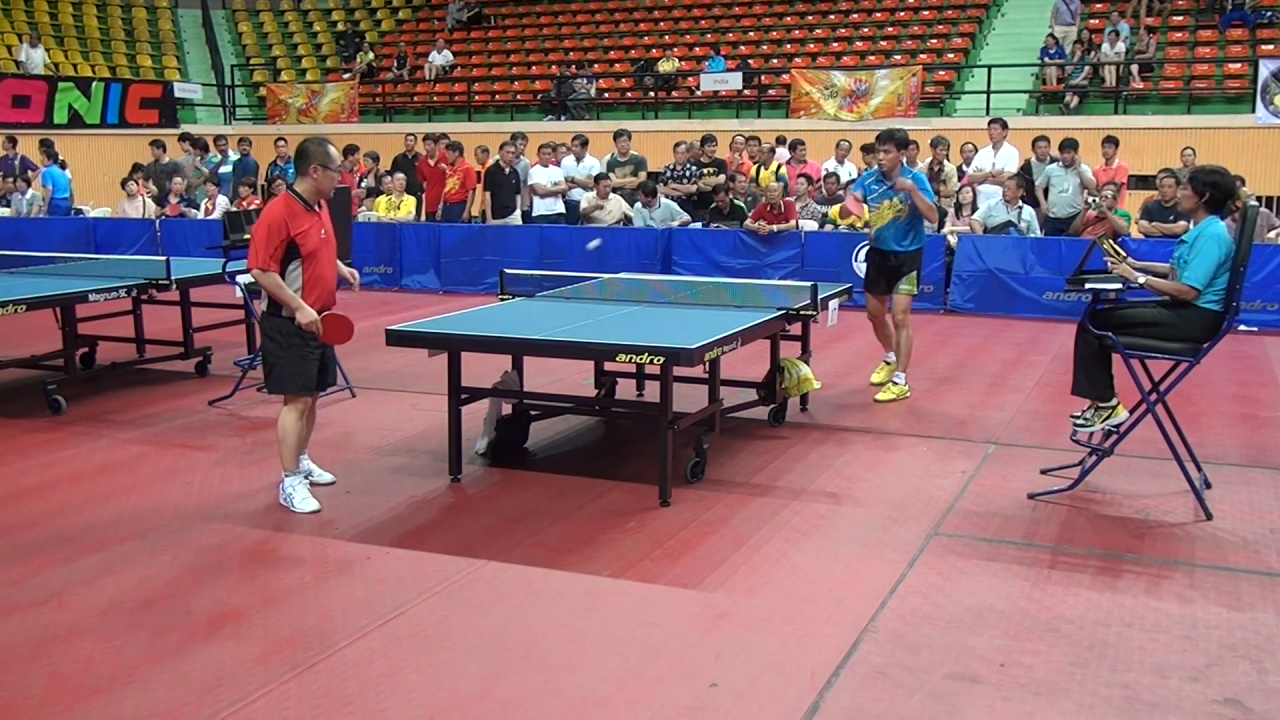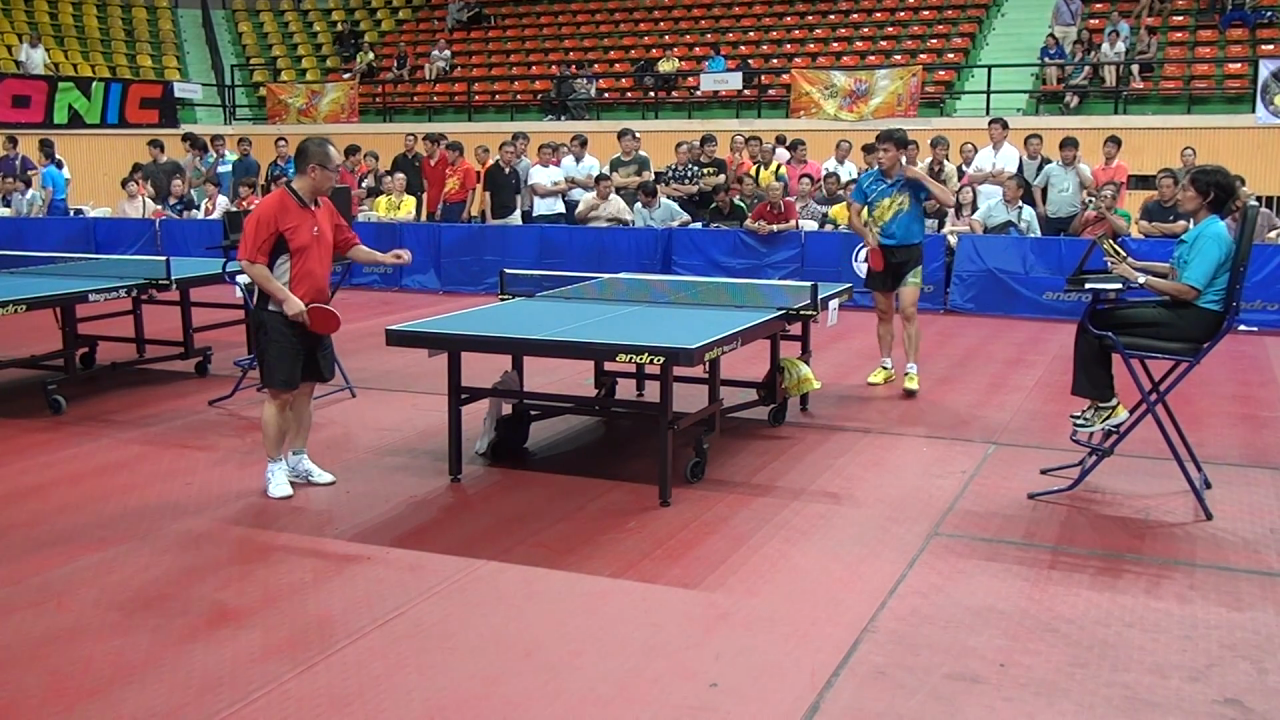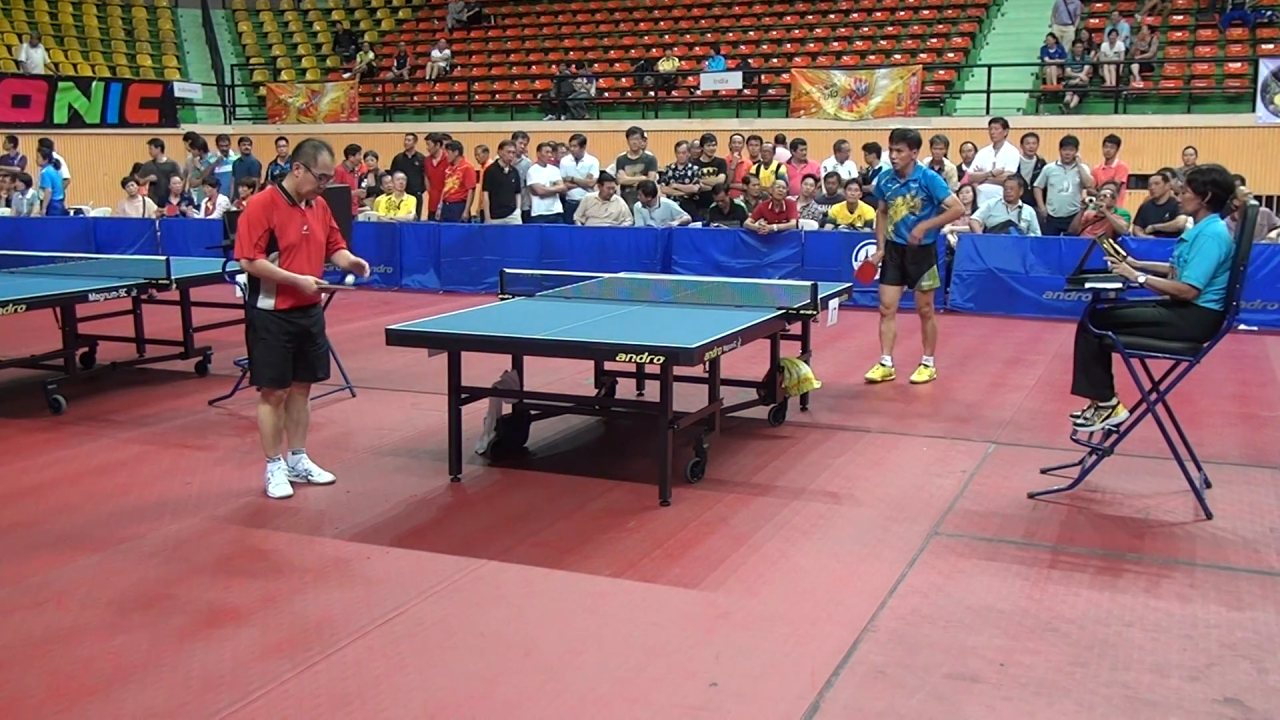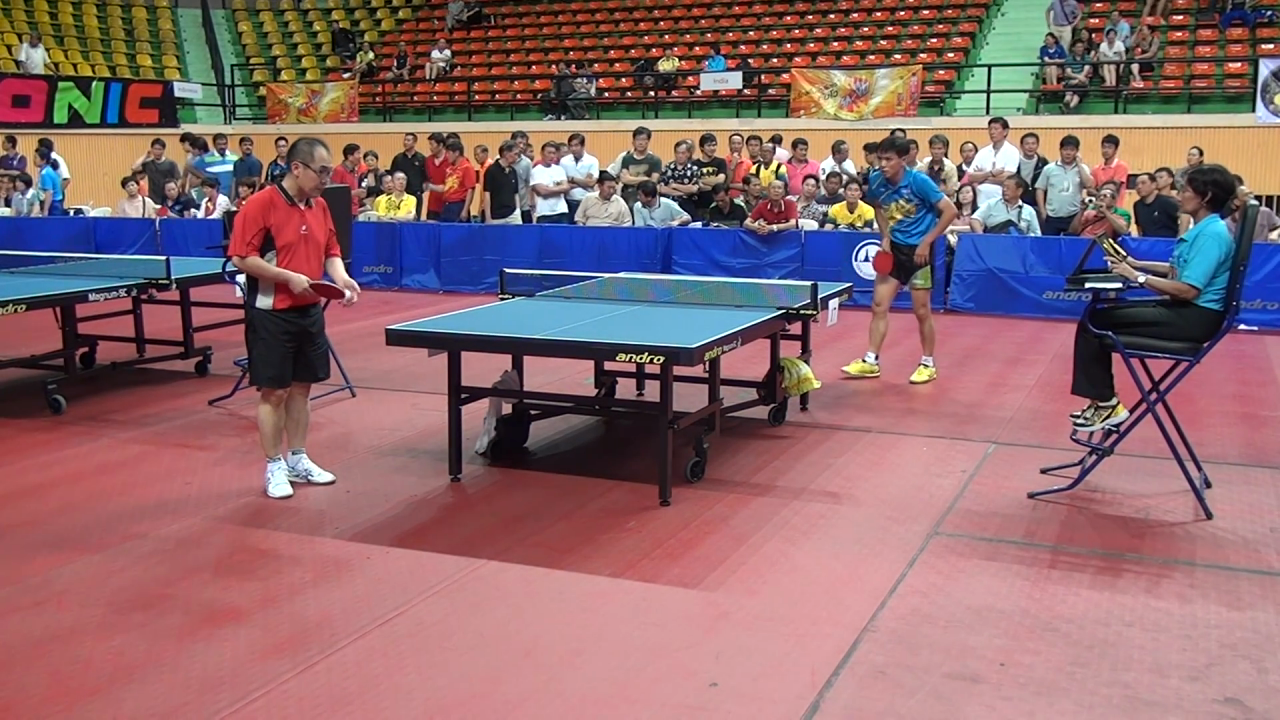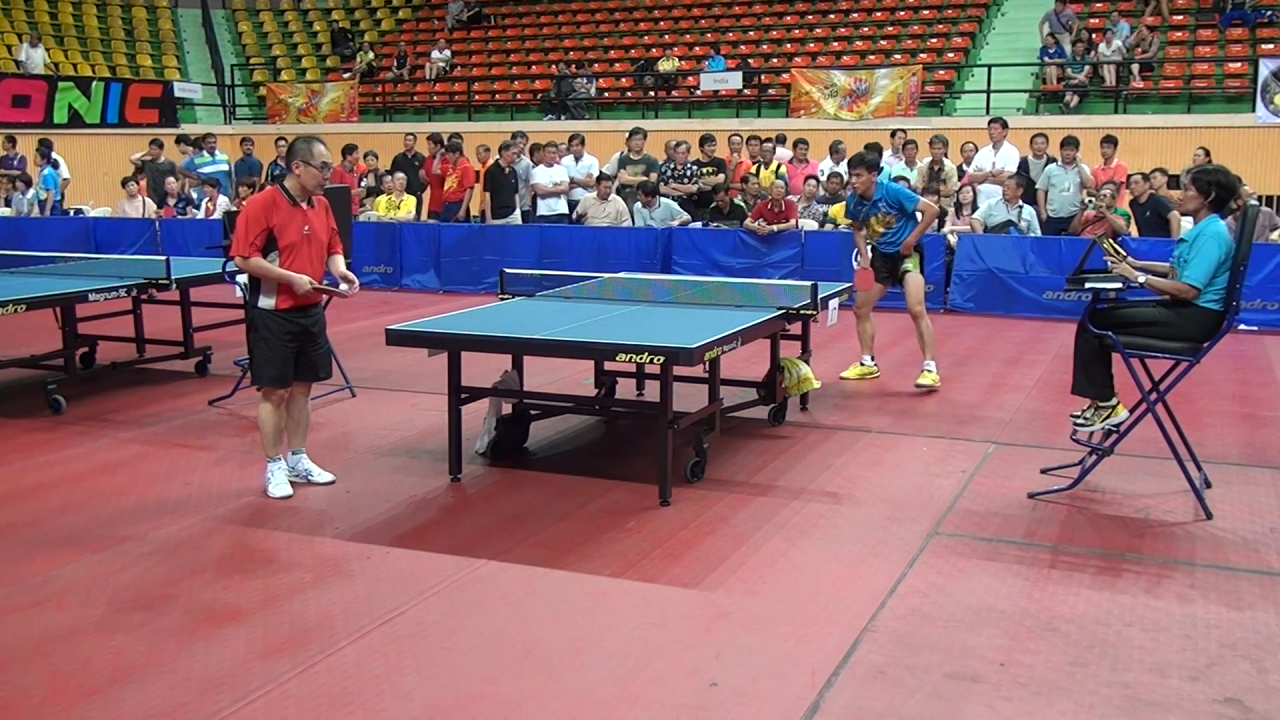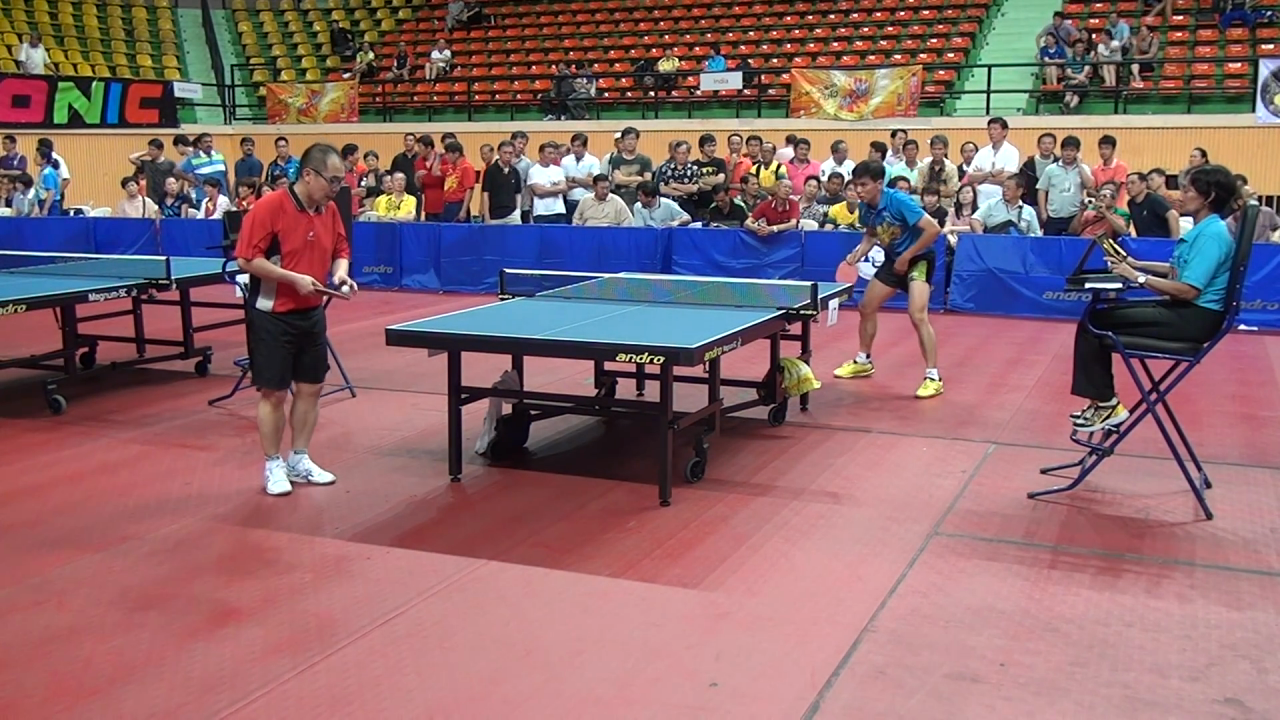
dt=0.4s
person 1, frame 1
left shoulder: (320, 206)
right shoulder: (279, 212)
right elbow: (261, 270)
left wrist: (341, 268)
right wrist: (300, 308)
left hip: (320, 320)
right hip: (288, 322)
left knee: (311, 396)
right knee: (294, 401)
left ankle: (301, 461)
right ankle: (291, 482)
person 1, frame 2
left shoulder: (325, 207)
right shoulder: (271, 208)
left elbow: (348, 246)
right elbow: (249, 262)
left wrist: (383, 257)
right wrist: (287, 299)
right hip: (279, 317)
left knee: (305, 390)
right knee: (281, 394)
left ankle: (297, 460)
right ankle: (274, 468)
person 1, frame 3
left shoulder: (319, 206)
right shoulder: (262, 205)
left elbow: (334, 247)
right elbow: (248, 260)
left wrist: (352, 261)
right wrist: (297, 279)
left hip: (309, 313)
right hip: (272, 315)
left knee: (301, 388)
right knee: (274, 392)
left ankle: (297, 460)
right ankle: (274, 468)
person 1, frame 4
left shoulder: (320, 206)
right shoulder: (261, 205)
left elbow: (330, 251)
right elbow: (240, 257)
left wrist: (341, 277)
right wrist: (288, 276)
left hip: (309, 313)
right hip: (271, 315)
left knee: (301, 389)
right knee: (274, 392)
left ankle: (297, 460)
right ankle: (274, 467)
person 1, frame 5
left shoulder: (321, 205)
right shoulder: (263, 205)
left elbow: (332, 248)
right elbow: (243, 258)
left wrist: (340, 269)
right wrist: (291, 278)
left hip: (311, 312)
right hip: (273, 314)
left knee: (301, 389)
right knee: (275, 393)
left ankle: (298, 460)
right ankle: (274, 467)
person 1, frame 6
left shoulder: (330, 210)
right shoulder: (269, 207)
left elbow: (340, 250)
right elbow: (246, 259)
left wrist: (340, 272)
right wrist: (293, 278)
left hip: (311, 314)
right hip: (271, 316)
left knee: (310, 390)
right knee: (275, 394)
left ankle: (298, 459)
right ankle: (273, 466)
person 2, frame 1
left shoulder: (1212, 235)
right shoulder: (1203, 230)
left elbow: (1188, 290)
left wrist: (1138, 278)
right wrist: (1138, 265)
left hip: (1194, 319)
right hip: (1182, 312)
left knee: (1094, 322)
right knee: (1098, 316)
left ankle: (1106, 404)
right ankle: (1104, 401)
person 2, frame 2
left shoulder: (1211, 235)
right shoulder: (1202, 230)
left elbow: (1188, 290)
left wrist: (1138, 277)
right wrist: (1138, 264)
left hip: (1193, 318)
right hip: (1182, 311)
left knee: (1094, 322)
right knee: (1097, 317)
left ankle: (1106, 403)
right ankle: (1104, 401)
person 2, frame 3
left shoulder: (1211, 234)
right shoulder: (1202, 229)
left elbow: (1188, 290)
left wrist: (1138, 277)
right wrist: (1137, 264)
left hip: (1194, 318)
right hip: (1182, 311)
left knee: (1094, 322)
right knee: (1098, 316)
left ankle: (1106, 404)
right ankle: (1104, 401)
person 2, frame 4
left shoulder: (1211, 234)
right shoulder: (1203, 229)
left elbow: (1188, 289)
left wrist: (1138, 277)
right wrist: (1138, 264)
left hip: (1194, 317)
right hip: (1183, 310)
left knee: (1094, 321)
right knee: (1097, 316)
left ankle: (1106, 403)
right ankle: (1104, 400)
person 2, frame 5
left shoulder: (1211, 234)
right shoulder: (1203, 229)
left elbow: (1188, 290)
left wrist: (1138, 277)
right wrist: (1137, 264)
left hip: (1193, 318)
right hip: (1182, 311)
left knee: (1094, 321)
right knee: (1097, 316)
left ankle: (1105, 403)
right ankle: (1103, 401)
person 2, frame 6
left shoulder: (1212, 234)
right shoulder: (1203, 229)
left elbow: (1188, 290)
left wrist: (1138, 277)
right wrist: (1138, 264)
left hip: (1194, 318)
right hip: (1183, 311)
left knee: (1094, 321)
right knee: (1098, 315)
left ankle: (1106, 403)
right ankle: (1104, 401)
person 3, frame 1
left shoulder: (915, 179)
right shoulder: (868, 178)
left elbow: (932, 217)
left wrist: (913, 191)
left hip: (907, 255)
right hip: (878, 253)
left knee: (900, 318)
right knee: (874, 313)
left ankle: (900, 381)
right ankle: (890, 357)
person 3, frame 2
left shoulder: (915, 178)
right shoulder: (867, 180)
left elbow: (949, 200)
right elbow: (854, 215)
left wrist: (920, 178)
right wrist: (866, 234)
left hip: (909, 251)
right hip: (880, 251)
left knee: (908, 311)
right knee: (883, 313)
left ankle: (911, 371)
right ankle: (886, 365)
person 3, frame 3
left shoulder: (928, 178)
right shoulder: (884, 179)
left elbow: (957, 209)
left wrist: (925, 226)
right wrist: (879, 246)
left hip: (921, 251)
right hip: (894, 249)
left knee: (925, 311)
right knee: (886, 309)
left ankle: (928, 364)
right ankle: (886, 364)
person 3, frame 4
left shoulder: (919, 181)
right shoulder: (876, 182)
left elbow: (950, 211)
left wrist: (927, 242)
right wrist: (885, 236)
left hip: (918, 249)
right hip: (893, 249)
left knee: (921, 311)
right knee: (879, 306)
left ankle: (927, 364)
right ankle: (871, 361)
person 3, frame 5
left shoulder: (894, 192)
right shoulder: (853, 201)
left elbow: (932, 210)
left wrist: (911, 240)
right wrist: (863, 254)
left hip: (907, 252)
right hip: (881, 255)
left knee: (916, 309)
right knee: (861, 308)
left ankle: (930, 369)
right ankle: (868, 363)
person 3, frame 6
left shoulder: (899, 201)
right shoulder: (865, 208)
left elbow: (934, 229)
left wrist: (906, 257)
right wrist: (857, 254)
left hip: (919, 258)
right hip: (893, 260)
left knee: (917, 315)
right knee: (866, 308)
left ankle: (933, 377)
right ankle: (863, 361)
